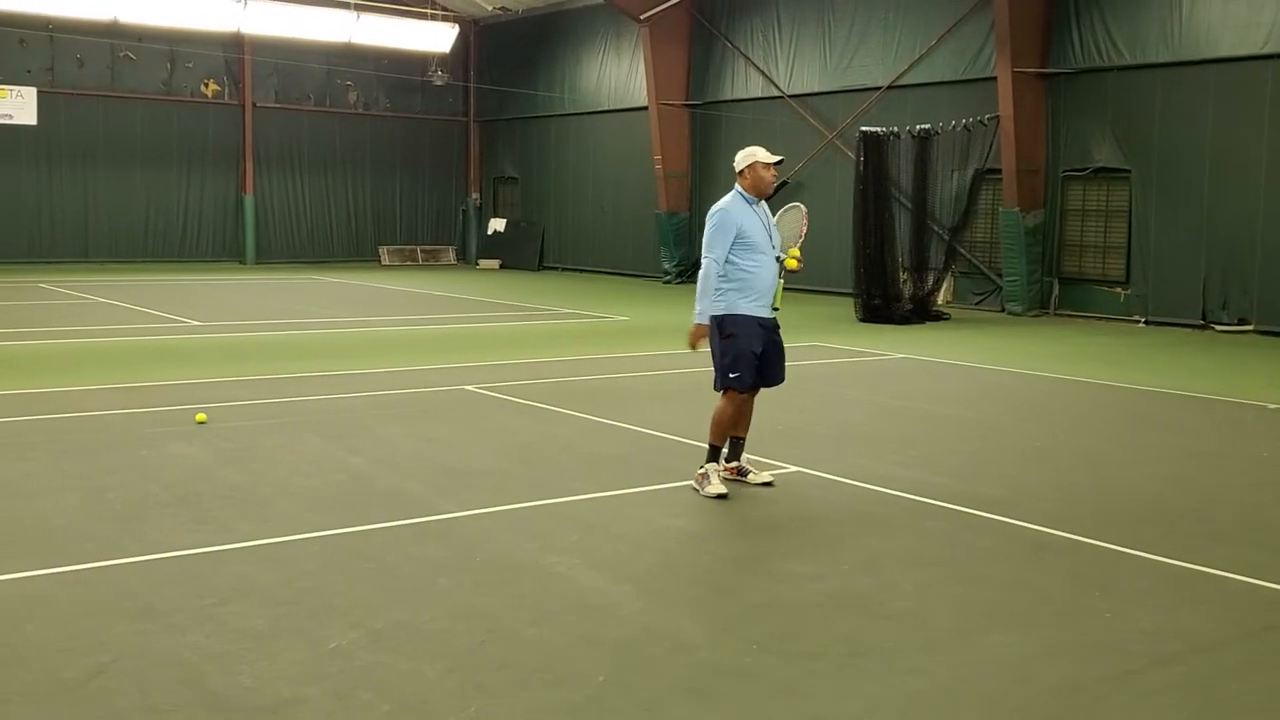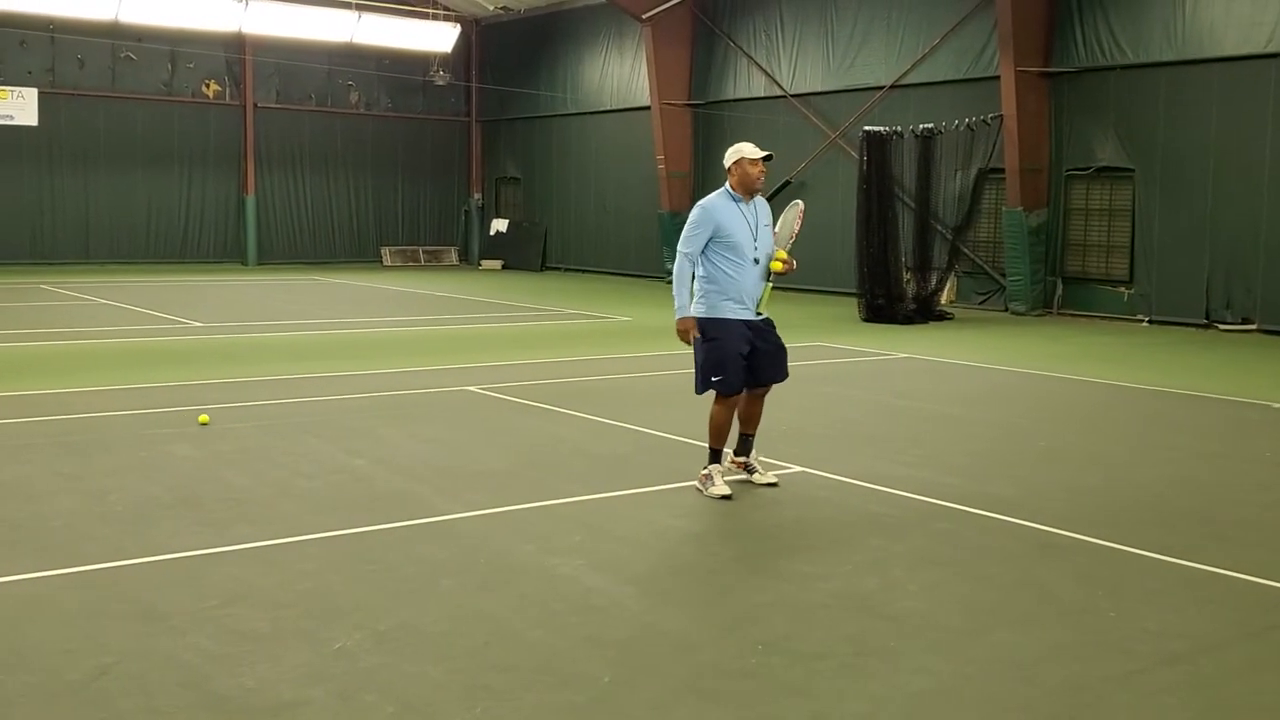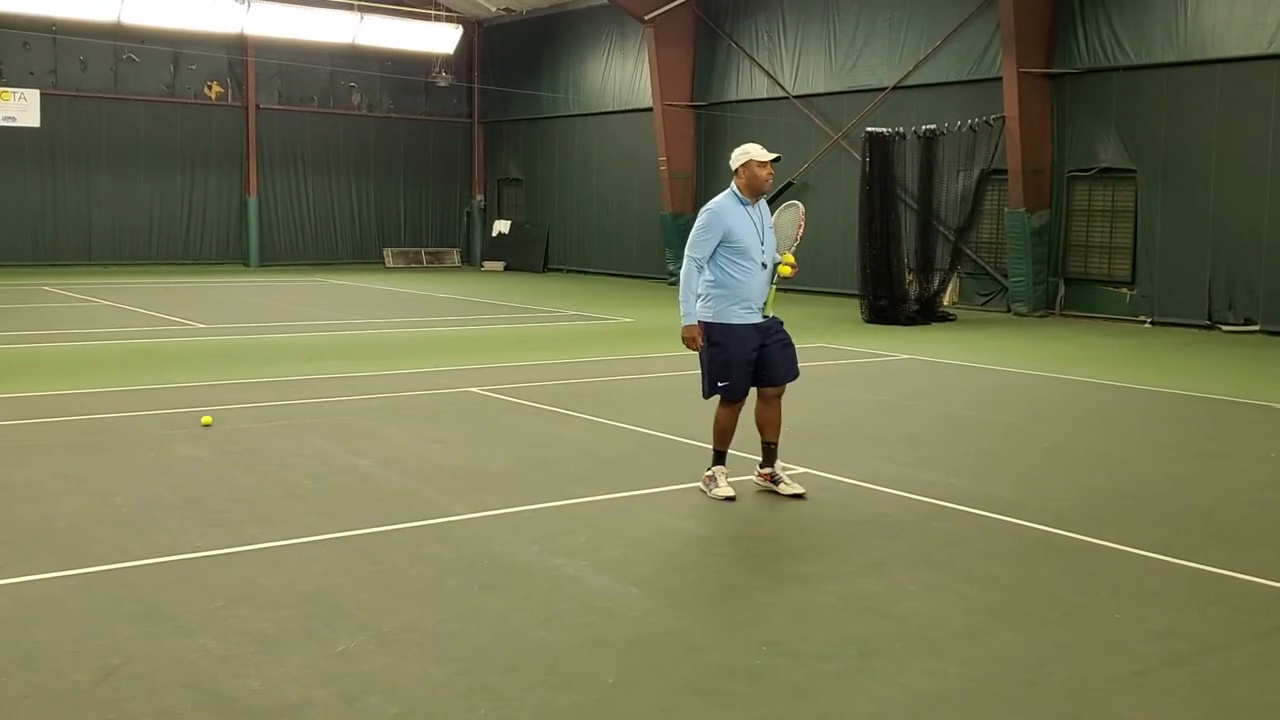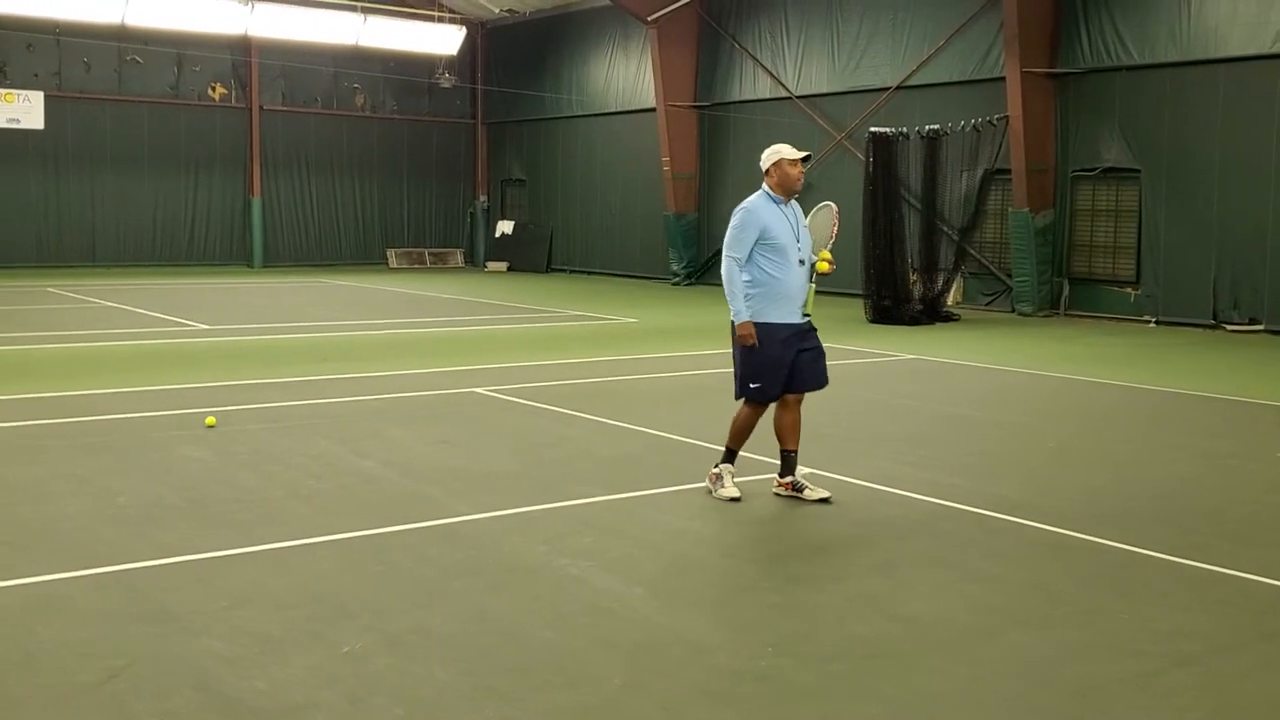
dt=0.5s
person 1, frame 1
left shoulder: (762, 209)
right shoulder: (726, 211)
right elbow: (710, 266)
left wrist: (786, 262)
right wrist: (700, 318)
left hip: (761, 316)
right hip: (733, 317)
left knee: (750, 390)
right knee: (734, 392)
left ankle: (733, 461)
right ankle: (708, 468)
person 1, frame 2
left shoulder: (763, 207)
right shoulder: (710, 208)
right elbow: (683, 258)
left wrist: (781, 264)
right wrist: (684, 312)
left hip: (757, 316)
right hip: (719, 318)
left knee: (759, 387)
right knee: (728, 393)
left ankle: (742, 455)
right ankle: (711, 469)
person 1, frame 3
left shoulder: (762, 208)
right shoulder: (717, 211)
right elbow: (691, 264)
left wrist: (781, 263)
right wrist: (689, 319)
left hip: (762, 319)
right hip: (726, 323)
left knee: (773, 390)
right knee: (733, 398)
left ankle: (768, 469)
right ankle: (715, 471)
person 1, frame 4
left shoulder: (795, 209)
right shoulder: (752, 210)
right elbow: (731, 264)
left wrist: (818, 263)
right wrist: (742, 318)
left hip: (797, 323)
right hip: (763, 325)
left knee: (792, 398)
right knee: (758, 400)
left ankle: (788, 477)
right ankle: (723, 468)
